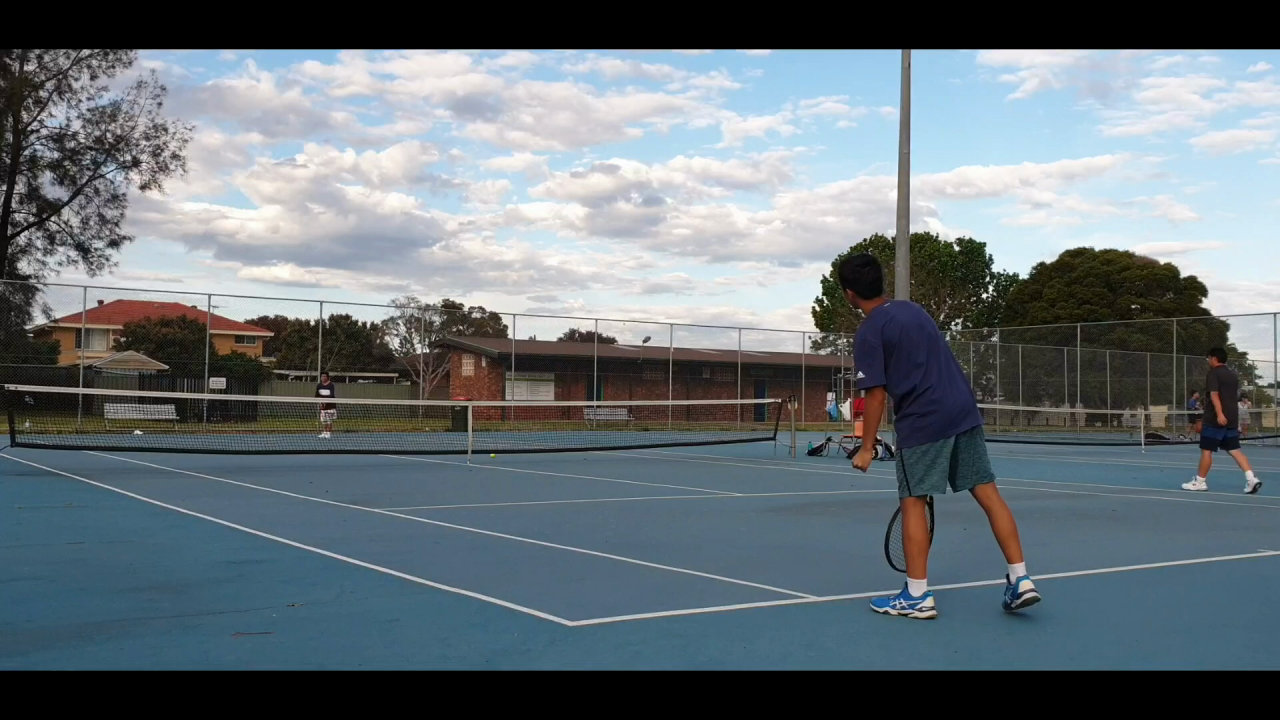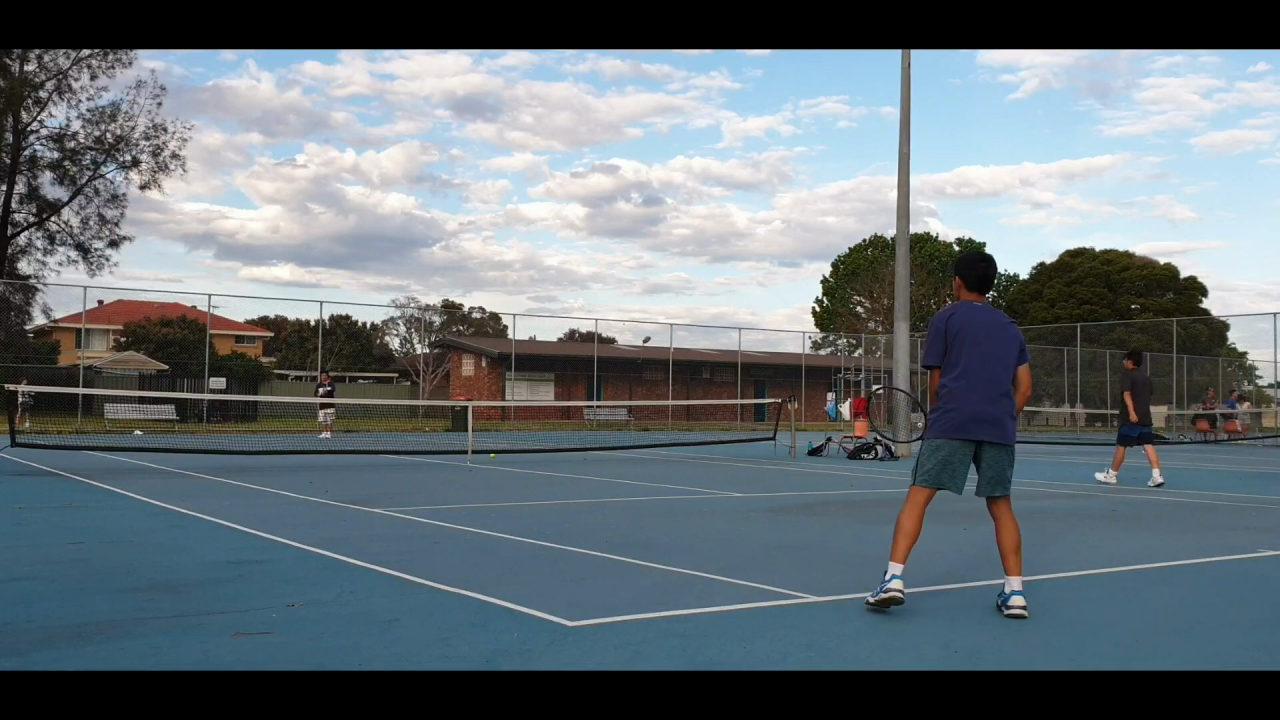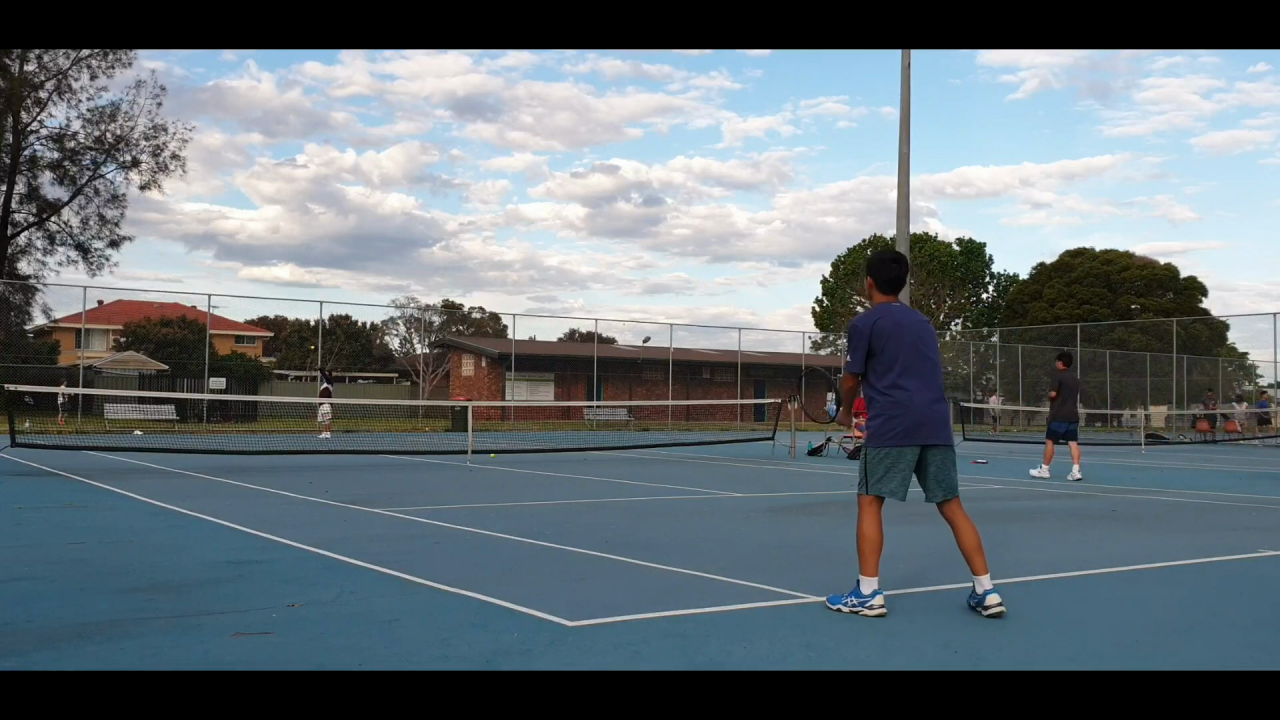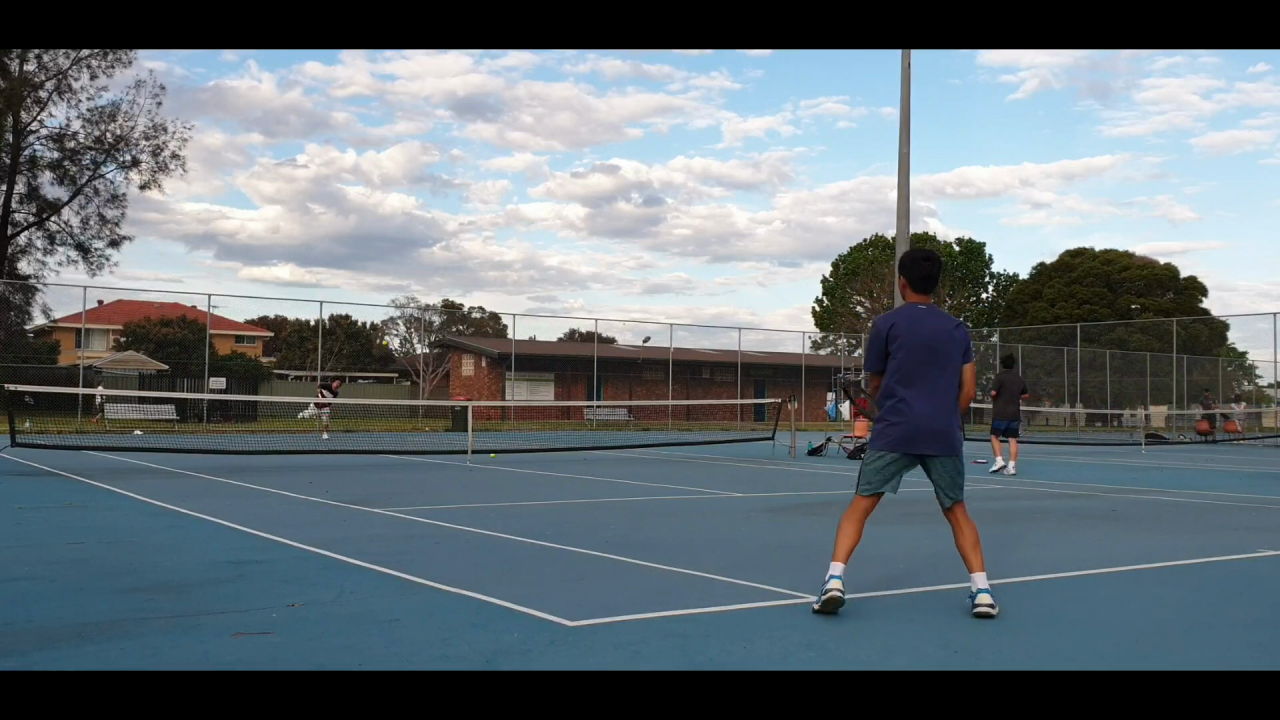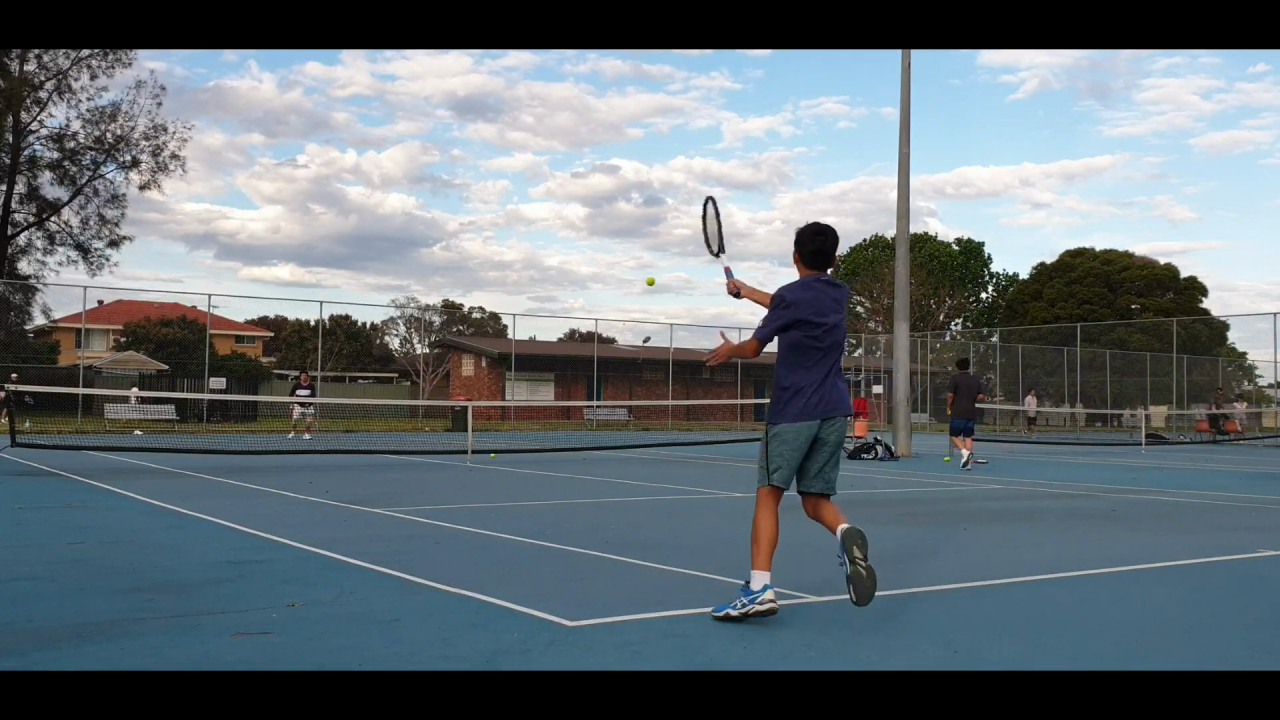
dt=1s
person 1, frame 1
left shoulder: (868, 333)
right shoulder: (914, 310)
left elbow: (876, 395)
left wrist: (866, 448)
left hip: (922, 423)
right hip: (964, 413)
left knee: (913, 503)
right knee: (988, 494)
left ankle: (917, 596)
right ankle: (1020, 579)
person 1, frame 2
left shoulder: (945, 318)
right shoulder: (1010, 326)
left elbow: (936, 380)
right elbow: (1024, 387)
left wrist: (938, 416)
left hip: (952, 422)
right hip: (999, 426)
left knee: (918, 496)
right knee: (1001, 507)
left ankle: (894, 578)
right ankle: (1014, 592)
person 1, frame 3
left shoulder: (864, 323)
right shoulder: (924, 322)
left elbow: (852, 380)
left wrist: (845, 412)
left hip: (891, 425)
right hip: (937, 425)
left knee: (870, 503)
right knee: (952, 507)
left ankle: (868, 594)
right ankle: (986, 590)
person 1, frame 4
left shoulder: (886, 324)
right shoulder: (957, 328)
left elbow: (874, 385)
right elbow: (968, 390)
left hip: (894, 432)
right hip: (943, 435)
left knee: (860, 506)
right knee: (956, 512)
left ankle: (834, 580)
right ankle: (981, 590)
person 1, frame 5
left shoulder: (791, 295)
right shoulder: (840, 293)
left elbow: (752, 349)
left wrist: (726, 351)
right wrist: (744, 289)
left hip: (793, 410)
right hip: (833, 410)
left knee: (768, 495)
right knee: (816, 501)
left ankle: (759, 590)
right ankle: (845, 533)
